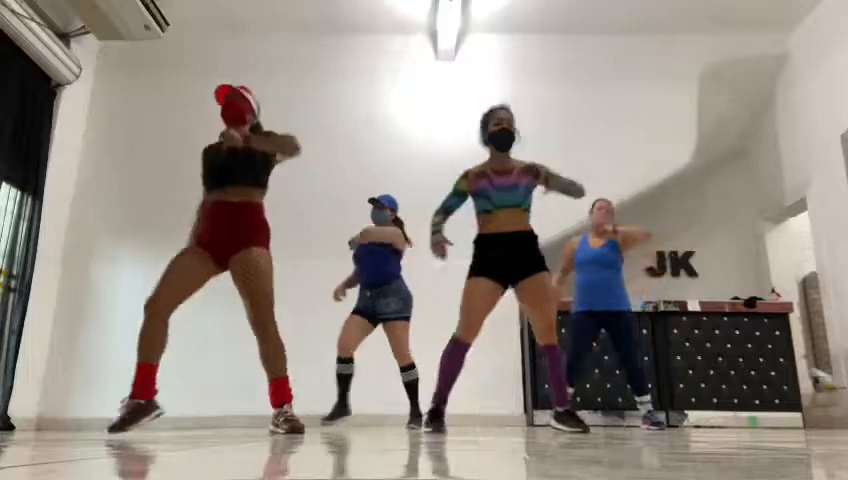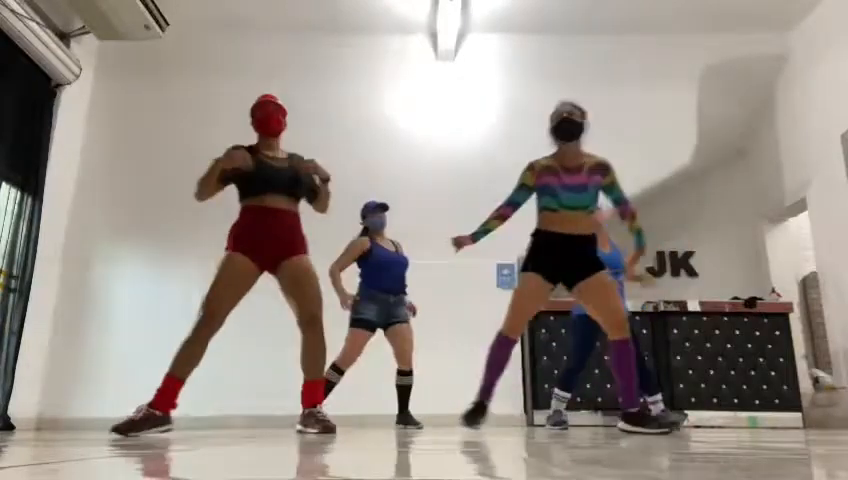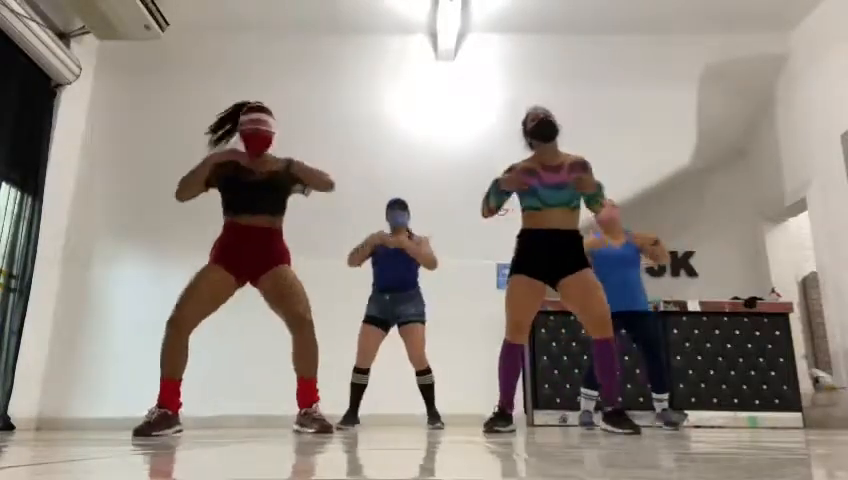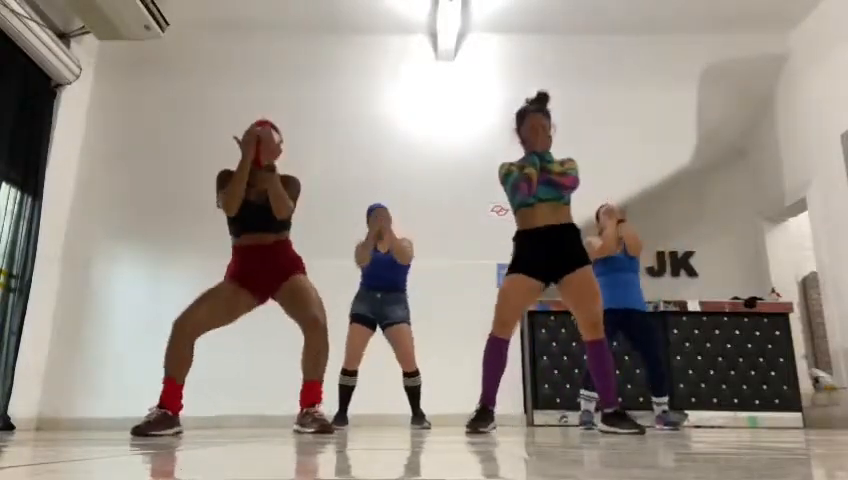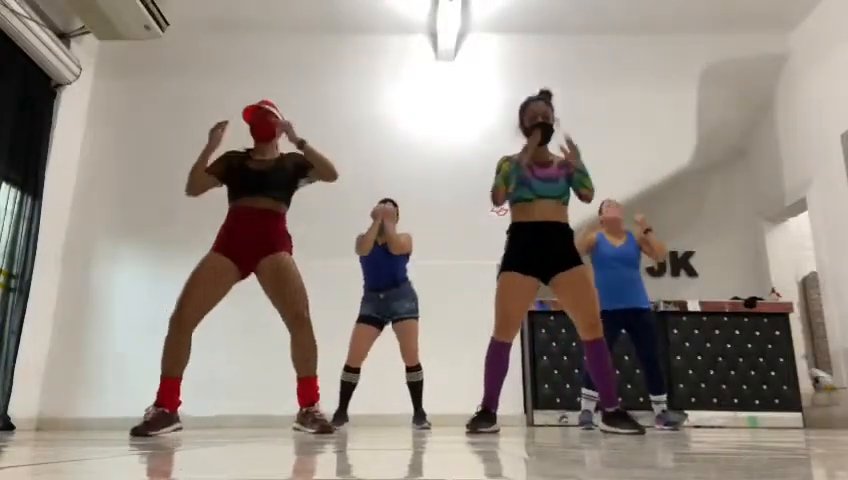
dt=1s
person 1, frame 1
left shoulder: (530, 170)
right shoulder: (473, 177)
left elbow: (577, 191)
right elbow: (442, 213)
left wrist: (558, 183)
right wrist: (437, 234)
left hip: (526, 251)
right hip: (488, 253)
left knee: (548, 328)
right knee: (466, 331)
left ankle: (562, 409)
right ankle: (436, 409)
person 1, frame 2
left shoulder: (599, 167)
right shoulder: (537, 168)
left elbow: (622, 204)
right elbow: (509, 207)
left wrist: (639, 242)
right wrist: (474, 236)
left hip: (583, 252)
right hip: (545, 250)
left knee: (618, 323)
right knee: (513, 323)
left ankle: (633, 410)
right ankle: (482, 399)
person 1, frame 3
left shoulder: (578, 165)
right shoulder: (519, 171)
left elbow: (601, 209)
right elbow: (486, 211)
left wrist: (593, 190)
right wrist: (499, 185)
left hip: (570, 250)
right hip: (531, 250)
left knee: (601, 323)
right knee: (516, 330)
left ankle: (612, 410)
right ankle: (504, 410)
person 1, frame 4
left shoulder: (566, 163)
right shoulder: (509, 169)
left elbow: (570, 183)
right elbow: (524, 187)
left wrist: (544, 153)
right wrist: (532, 154)
left hip: (568, 246)
right hip: (529, 250)
left knee: (593, 325)
right knee: (502, 326)
left ankle: (611, 411)
right ankle: (486, 409)
person 1, frame 5
left shoulder: (566, 164)
right shoulder: (509, 163)
left elbow: (586, 195)
right elbow: (498, 196)
left wrist: (577, 161)
right wrist: (521, 158)
left hip: (561, 245)
right hip: (523, 245)
left knee: (592, 325)
right knee: (505, 330)
left ankle: (611, 410)
right ankle: (488, 410)
person 2, frame 1
left shoulder: (259, 143)
right shoulder: (211, 151)
left elbow: (293, 146)
left wrist: (253, 139)
right wrist: (196, 234)
left hip: (247, 234)
right hip: (209, 235)
left knee: (263, 319)
right knee: (156, 305)
left ankle: (283, 408)
right ankle: (141, 399)
person 2, frame 2
left shoulder: (296, 162)
right shoulder: (239, 154)
left elbow: (322, 206)
right elbow: (201, 194)
left wrist: (323, 179)
right wrist: (221, 166)
left hip: (290, 242)
right hip: (248, 239)
left knee: (313, 319)
right knee: (209, 320)
left ankle: (312, 408)
right ankle: (159, 407)
person 2, frame 3
left shoulder: (284, 171)
right shoulder: (226, 167)
left elbow: (327, 184)
right elbow: (182, 193)
left wrist: (287, 163)
right wrist: (214, 158)
left hip: (272, 255)
right hip: (229, 253)
left knee: (302, 320)
right knee: (178, 322)
left ankle: (308, 408)
right ankle: (167, 410)
person 2, frame 4
left shoulder: (289, 183)
right shoulder: (228, 178)
left elbow: (282, 211)
right elbow: (230, 207)
left wrist: (267, 164)
right wrist: (248, 157)
left hip: (285, 268)
right hip: (243, 272)
left knee: (316, 322)
right knee: (184, 325)
left ankle: (310, 410)
right ankle: (167, 410)
person 2, frame 5
left shoulder: (292, 162)
right shoulder: (233, 160)
left elbow: (330, 174)
right elbow: (193, 188)
left wrist: (300, 142)
right wrist: (210, 147)
left hip: (272, 242)
right hip: (231, 240)
left knee: (300, 319)
right knee: (181, 318)
left ankle: (309, 408)
right ankle: (165, 408)
person 3, frame 1
left shoulder: (394, 235)
right shoulder: (366, 243)
left elbow: (373, 232)
left wrist: (357, 240)
right wrist: (342, 286)
left hip: (392, 297)
right hip: (366, 300)
left knee: (402, 355)
right knee: (344, 346)
left ankle: (416, 410)
right ankle: (342, 403)
person 3, frame 2
left shoulder: (397, 247)
right shoulder: (362, 243)
right elbow: (334, 270)
left wrist: (407, 300)
right wrist: (343, 295)
left hip: (397, 305)
right hip: (369, 304)
left knee: (406, 358)
right knee: (348, 357)
left ankle: (403, 412)
person 3, frame 3
left shoulder: (418, 241)
right shoulder: (376, 241)
left elbow: (432, 264)
right elbow: (353, 261)
left wrist: (406, 245)
right wrist: (367, 244)
left hip: (409, 302)
right hip: (379, 302)
left knee: (418, 358)
right knee: (362, 358)
left ankle: (432, 412)
right ankle: (352, 412)
person 3, frame 4
left shoulder: (404, 244)
right shoulder: (363, 246)
left elbow: (403, 258)
right elbow: (362, 262)
left wrist: (387, 228)
right wrist: (372, 230)
left hip: (395, 303)
right hip: (365, 302)
left knee: (408, 360)
right knee: (351, 359)
left ankle: (417, 413)
right ankle: (341, 413)
person 3, frame 5
left shoulder: (404, 238)
right shoulder: (364, 237)
left elbow: (395, 247)
right elbow: (362, 249)
left wrist: (387, 220)
right wrist: (376, 220)
left hip: (401, 297)
right hip: (372, 301)
left knee: (411, 357)
right knee: (354, 357)
left ankle: (419, 413)
right ankle: (341, 411)
person 4, frame 1
left shoulder: (619, 239)
right shoulder: (576, 244)
left elbow: (645, 235)
right elbow: (563, 271)
left wrist: (616, 230)
right wrist: (556, 285)
left hip: (617, 310)
right hip: (584, 311)
left knee: (630, 360)
right knee: (574, 356)
left ankle: (647, 412)
person 4, frame 2
left shoulder: (613, 245)
left elbow: (625, 271)
left wrist: (640, 277)
right hip: (588, 314)
left knee: (638, 360)
right knee: (577, 361)
left ankle: (658, 410)
right ankle: (556, 411)
person 4, frame 3
left shoulder: (635, 238)
right shoulder: (593, 240)
left elbow: (663, 259)
left wrist: (656, 243)
right wrist: (588, 247)
left hip: (638, 309)
left knee: (656, 357)
left ankle: (662, 409)
right ankle: (586, 410)
person 4, frame 4
left shoulder: (628, 241)
right shoulder: (593, 243)
left elbow: (634, 249)
right elbow: (608, 249)
left wrist: (622, 220)
right wrist: (610, 220)
left hip: (636, 310)
right hip: (605, 309)
left knee: (655, 360)
left ankle: (662, 412)
right ankle: (586, 411)
person 4, frame 5
left shoulder: (635, 237)
right shoulder: (595, 238)
left elbow: (660, 255)
right elbow: (577, 249)
left wrist: (646, 230)
right wrist: (594, 227)
left hip: (639, 308)
right hip: (606, 310)
left knee: (651, 359)
left ankle: (662, 412)
right ankle: (586, 412)
